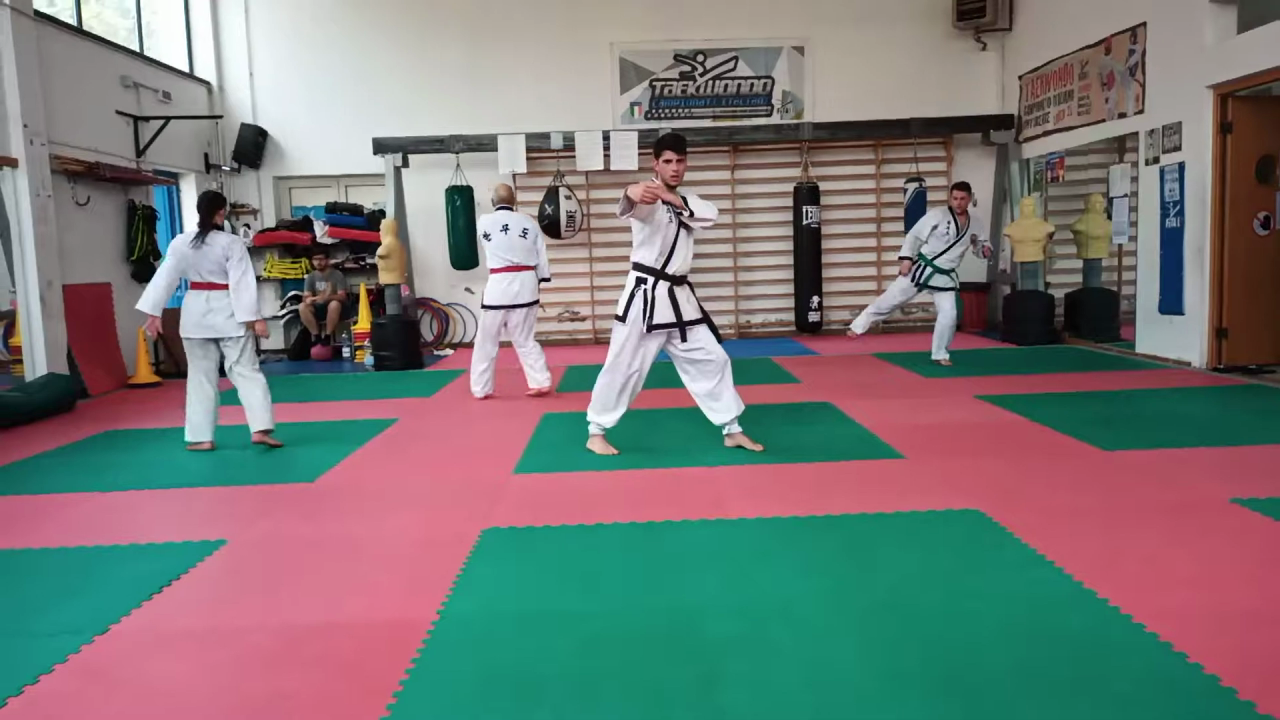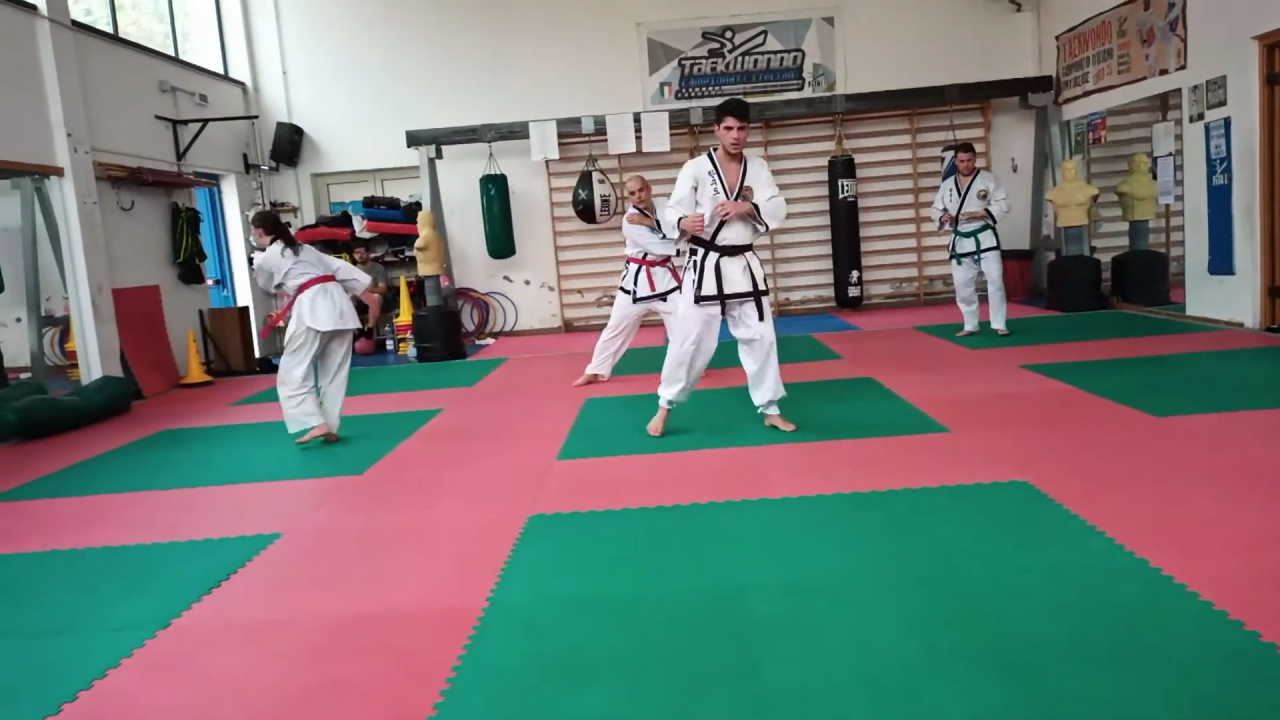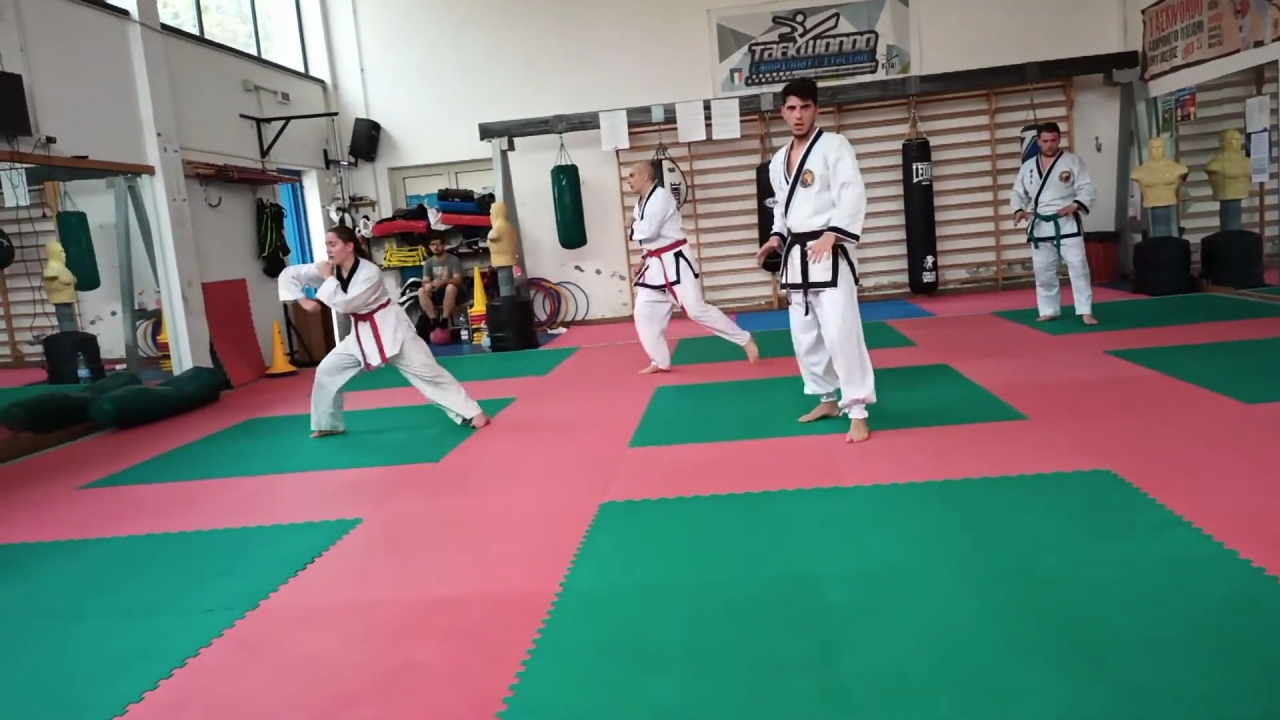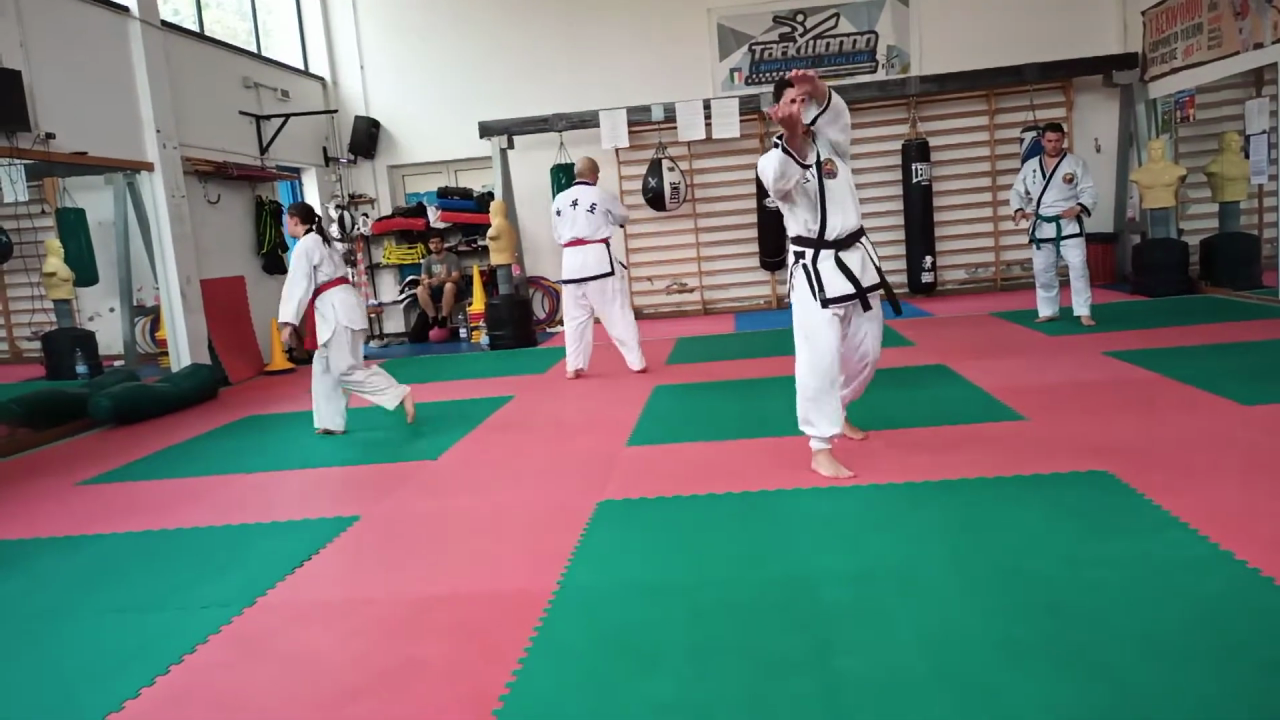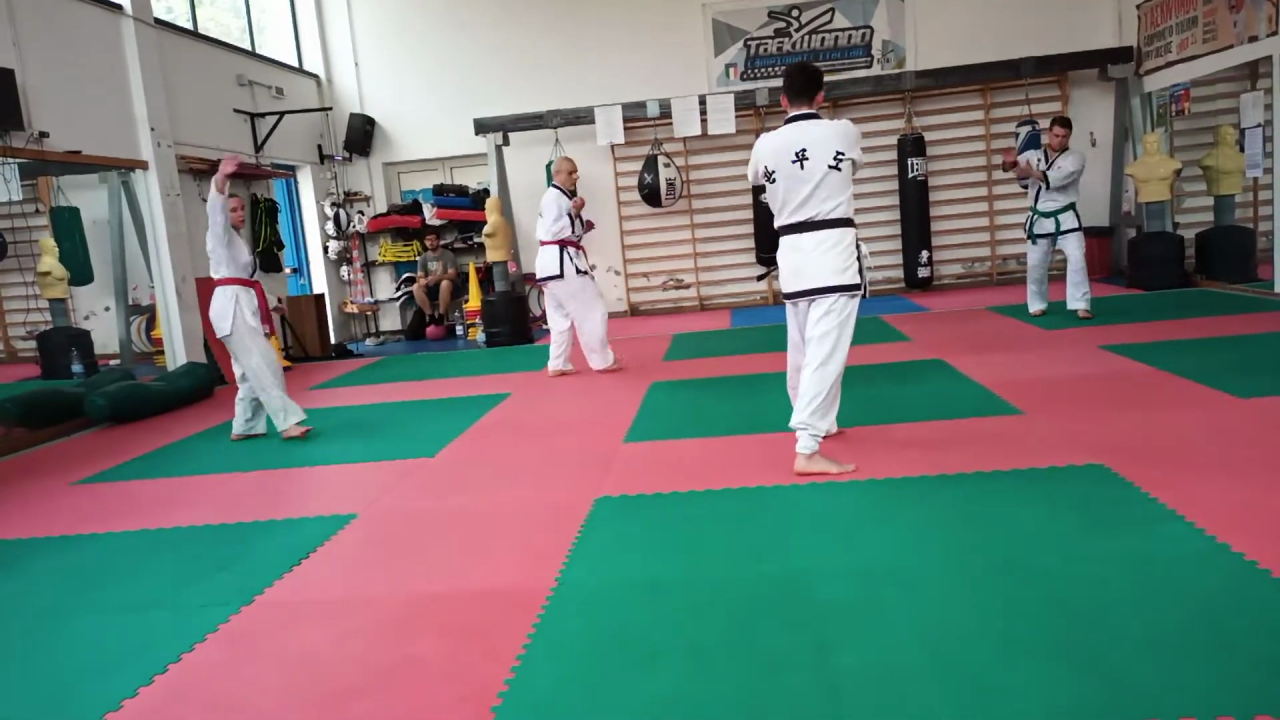
dt=1s
person 1, frame 1
left shoulder: (682, 200)
right shoulder: (650, 196)
left elbow: (710, 215)
right elbow: (631, 206)
left wrist: (676, 199)
right wrist: (632, 193)
left hip: (679, 295)
right hip: (646, 293)
left knee: (712, 359)
right knee: (624, 366)
left ankle: (732, 430)
right ankle: (596, 432)
person 1, frame 2
left shoulder: (758, 167)
right shoulder: (697, 168)
left elbow: (778, 208)
right elbow: (671, 210)
left wrist: (749, 208)
right wrist: (686, 220)
left hip: (744, 265)
right hip: (705, 265)
left knee: (760, 338)
right knee: (689, 341)
left ankle: (769, 408)
right ankle: (666, 406)
person 1, frame 3
left shoulder: (833, 145)
right shoulder: (779, 161)
left elbow: (853, 193)
left wrist: (831, 235)
right wrist: (777, 239)
left hip: (829, 255)
right hip: (796, 256)
left knee: (840, 331)
right knee: (805, 336)
left ankle: (857, 412)
right ankle: (827, 399)
person 1, frame 4
left shoulder: (830, 137)
right shoulder: (771, 161)
left elbow: (831, 107)
right elbow: (783, 181)
left wrist: (818, 89)
right wrist: (792, 134)
left hip: (854, 257)
right hip: (813, 267)
left knee: (865, 349)
right knee: (819, 355)
left ankle: (834, 416)
right ankle: (821, 449)
person 1, frame 5
left shoulder: (764, 145)
right shoulder: (844, 132)
left hip: (792, 251)
right hip: (833, 248)
left knee: (804, 346)
right knee: (826, 351)
left ankle: (813, 422)
right ankle: (807, 451)
person 2, frame 1
left shoulder: (180, 242)
right shoulder: (233, 243)
left elbow: (165, 278)
right elbow: (243, 282)
left wrist: (153, 313)
right wrist: (254, 317)
left hip: (195, 313)
right hip: (229, 313)
left knee: (201, 379)
right knee: (247, 371)
left ankle: (202, 437)
right ankle: (261, 429)
person 2, frame 2
left shoulder: (266, 258)
right shoulder: (302, 249)
left elbow: (269, 285)
right elbow: (339, 266)
right wrist: (363, 283)
left hip: (314, 310)
right hip: (337, 304)
left knee: (293, 372)
right knee: (332, 373)
left ankle: (315, 424)
right ankle: (330, 426)
person 2, frame 3
left shoulder: (370, 273)
right shoulder: (326, 269)
left elbow: (344, 305)
right elbow: (288, 275)
left wrist: (329, 280)
right wrist: (302, 301)
left hip: (389, 327)
right hip: (361, 333)
left knee: (425, 369)
right knee: (326, 372)
left ankle: (472, 412)
right ankle: (330, 424)
person 2, frame 4
left shoulder: (304, 246)
right shoulder: (325, 243)
left elbow: (298, 286)
left wrist: (288, 323)
left hip: (335, 309)
right hip: (344, 307)
left knee: (345, 368)
right knee: (324, 368)
left ankle: (399, 394)
right ankle: (332, 422)
person 2, frame 5
left shoulder: (234, 240)
right shoulder: (221, 235)
right elbow: (217, 211)
left wrist: (265, 307)
right wrist: (220, 180)
left hip: (241, 304)
right hip: (233, 309)
left knee: (251, 373)
right knee: (262, 367)
left ankle: (245, 426)
right ankle: (288, 422)
person 3, frame 1
left shoulder: (484, 221)
right shoulder: (529, 222)
right elbow: (542, 255)
right wrist: (538, 281)
left hip: (500, 287)
right hip: (526, 284)
left knee: (485, 342)
right knee: (525, 339)
left ankle: (480, 388)
right ankle: (542, 382)
person 3, frame 2
left shoulder: (663, 205)
right shoulder: (631, 220)
left elbow: (676, 232)
right elbow: (656, 245)
left wrist: (650, 222)
right wrist: (677, 244)
left hip: (664, 273)
right hip: (638, 277)
right knee: (618, 326)
right ankle: (595, 371)
person 3, frame 3
left shoulder: (660, 197)
right shoulder: (642, 202)
left elbow: (647, 232)
left wrist: (634, 226)
right wrist: (645, 257)
left hip: (676, 262)
right hip: (659, 264)
left knee: (697, 309)
right knee: (643, 314)
left ankle: (744, 340)
right ankle: (659, 361)
person 3, frame 4
left shoulder: (559, 200)
right shoulder: (600, 194)
left elbow: (558, 236)
right elbow: (622, 216)
right wrist: (609, 223)
left hip: (572, 261)
right hip: (599, 259)
left knee: (576, 318)
right knee: (618, 313)
left ankle: (574, 367)
right ankle: (635, 361)
person 3, frame 5
left shoulder: (564, 196)
right shoulder: (554, 197)
right elbow: (556, 229)
left wrist: (583, 227)
right wrist: (574, 213)
left hip: (557, 261)
right hip: (561, 261)
left knee: (561, 316)
right knee: (593, 308)
left ankle: (558, 364)
right ankle: (601, 360)
person 4, frame 1
left shoulder: (975, 224)
right shoulder: (937, 214)
left elbow: (982, 243)
right elbow: (914, 236)
left wrist: (986, 250)
right wrist: (906, 258)
left hip: (945, 277)
right hip: (922, 269)
left knee: (949, 316)
right knee: (892, 299)
left ankle: (940, 354)
right ankle: (858, 326)
person 4, frame 2
left shoulder: (989, 179)
right shoulder: (947, 185)
left elbow: (1002, 204)
right elbow: (935, 209)
left wrist: (980, 213)
right wrist: (942, 217)
left hip: (985, 238)
right hip: (960, 241)
left knee: (995, 279)
right knee: (963, 286)
left ankle: (999, 324)
right ankle: (971, 325)
person 4, frame 3
left shoulder: (1072, 161)
right shoulder: (1028, 166)
left elbow: (1087, 189)
right elbow: (1017, 193)
left wrist: (1074, 205)
right wrist: (1019, 210)
left hip: (1067, 224)
right hip: (1040, 226)
left knee: (1078, 266)
right knee: (1042, 270)
left ankle: (1085, 312)
right ankle: (1049, 310)
person 4, frame 4
left shoulder: (1076, 163)
right shoulder: (1030, 166)
left elbow: (1089, 192)
right elbow: (1017, 192)
left wrist: (1078, 208)
right wrist: (1019, 210)
left hip: (1069, 225)
right hip: (1041, 227)
left knee: (1078, 267)
right knee: (1043, 271)
left ankle: (1084, 312)
right ankle: (1048, 311)
person 4, frame 5
left shoulder: (1076, 157)
right shoulder: (1034, 156)
left elbow: (1062, 175)
right elbow: (1016, 164)
left wrist: (1033, 174)
right wrist: (1009, 161)
left hip: (1065, 219)
right hip: (1039, 220)
left knee: (1077, 260)
right knee: (1036, 266)
left ankle: (1080, 305)
right ankle: (1038, 305)
